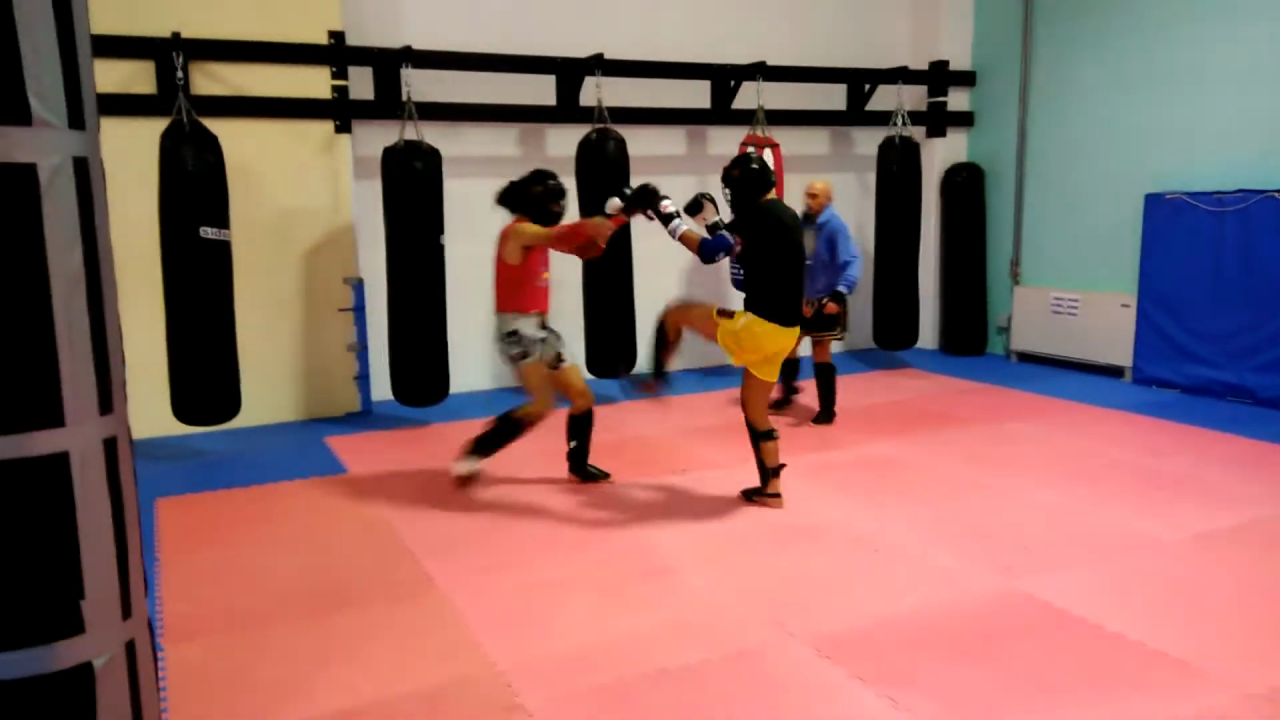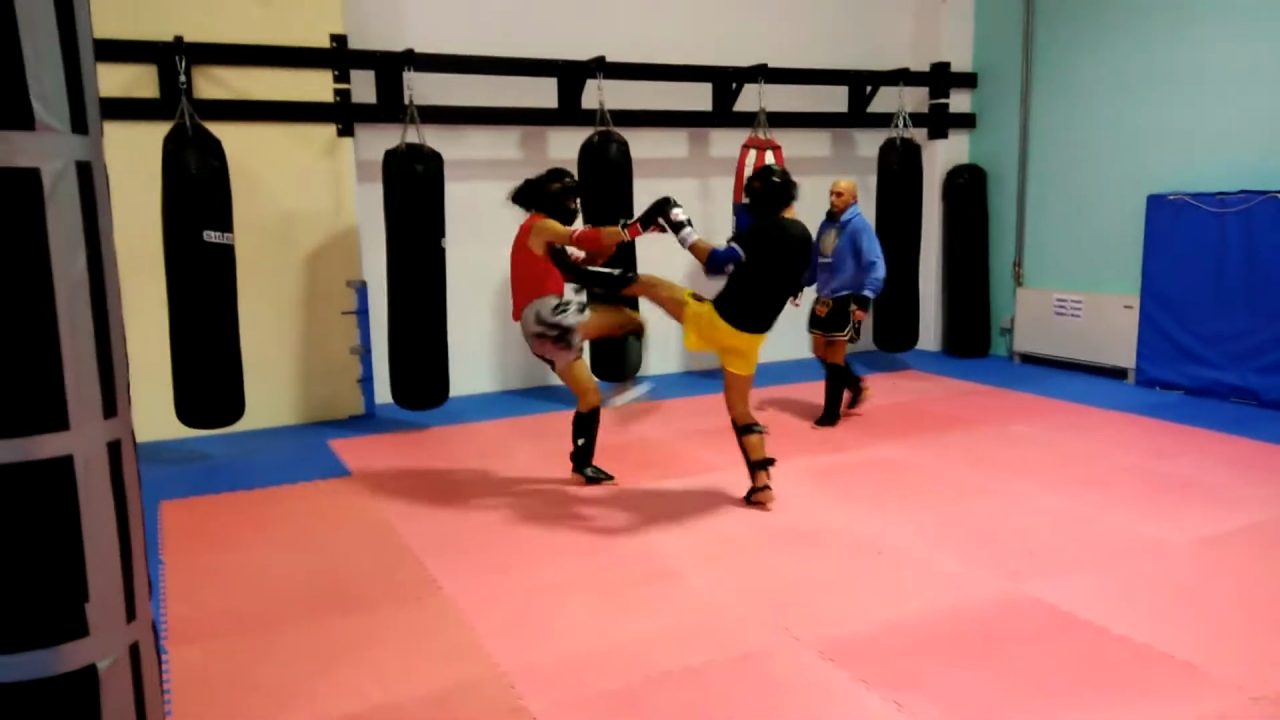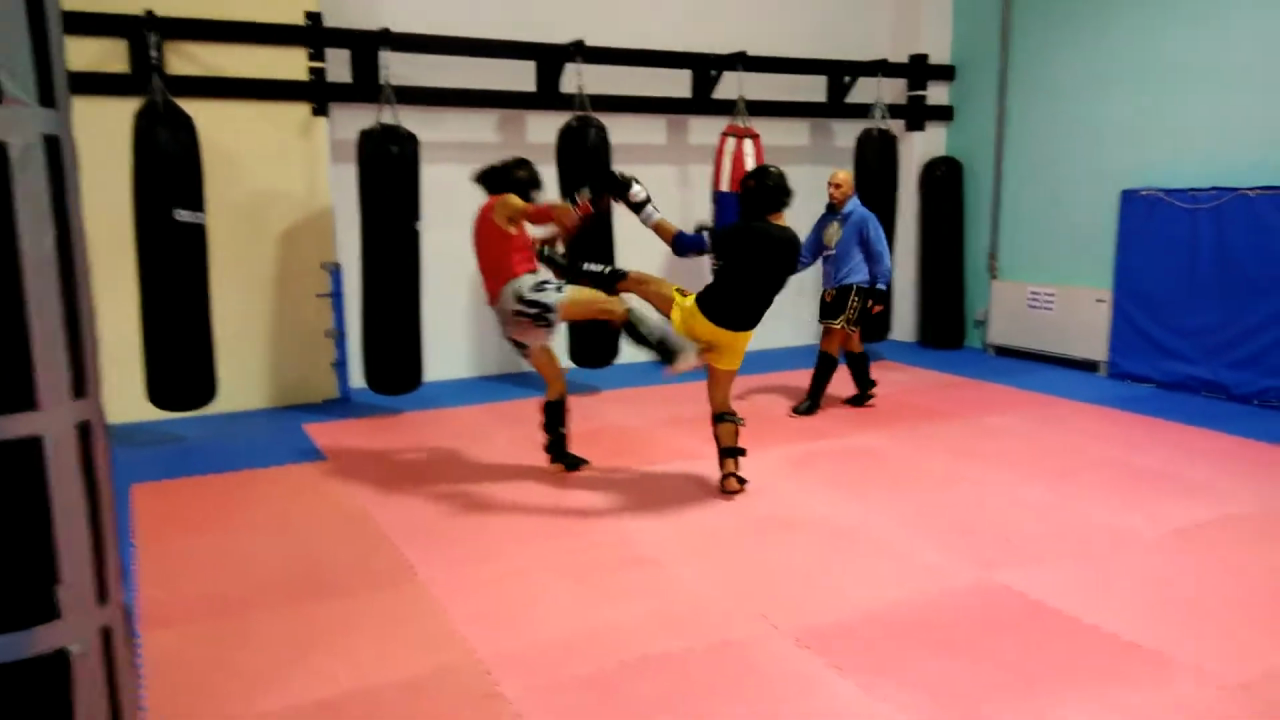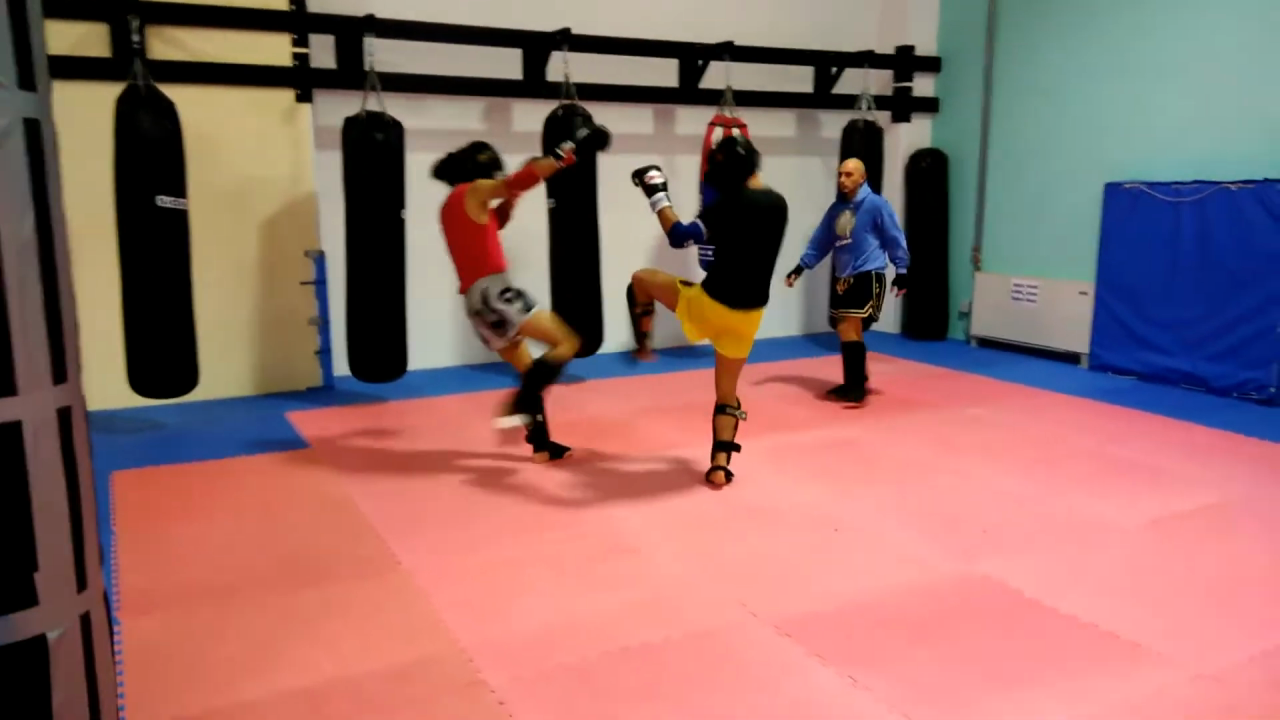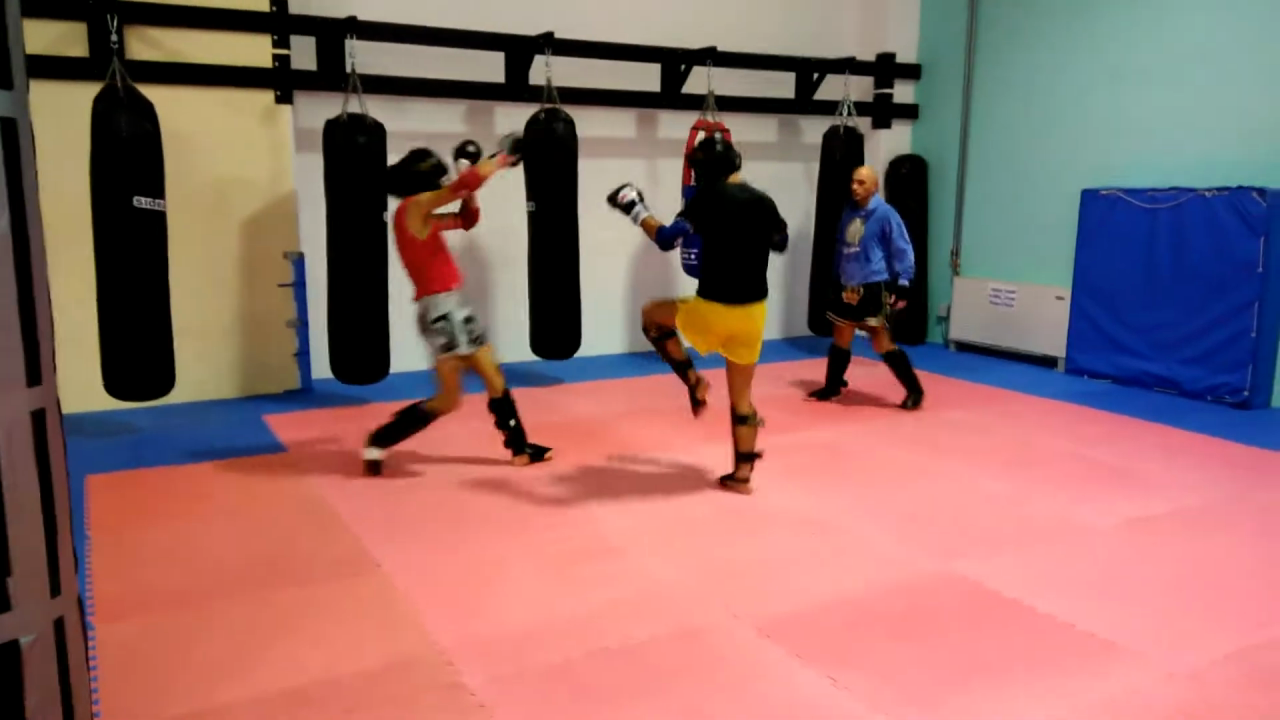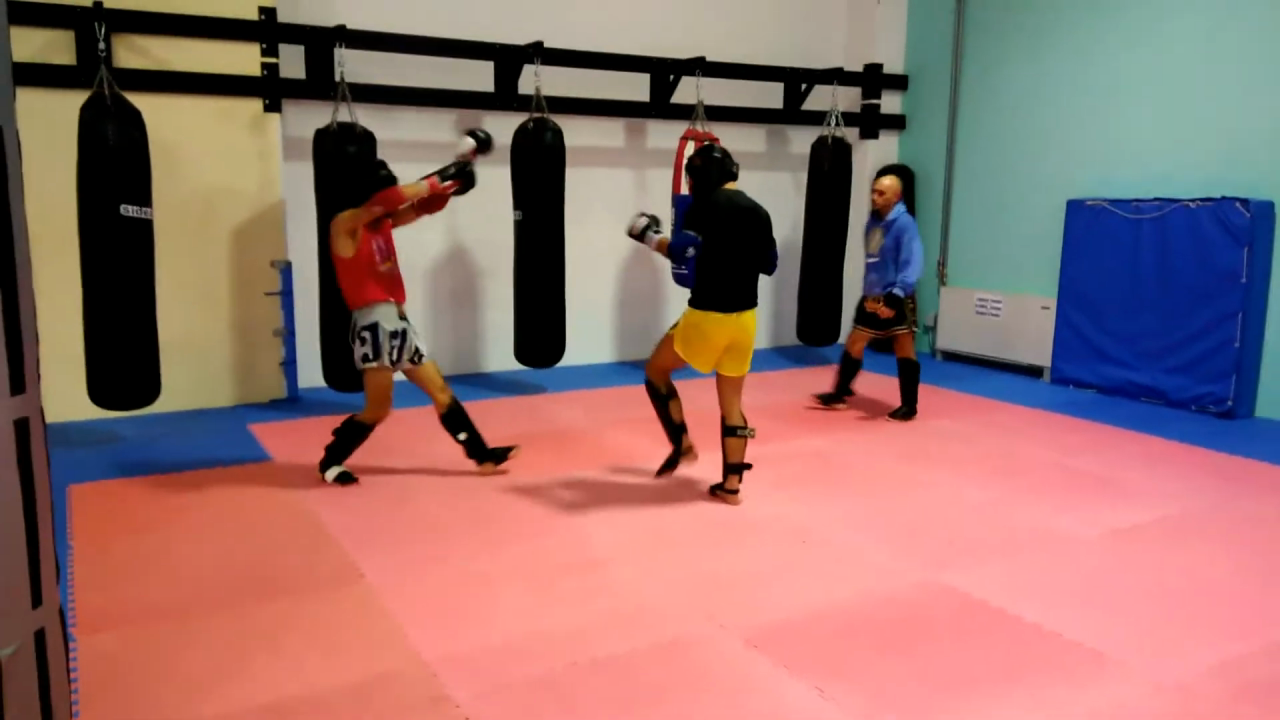
dt=0.2s
person 1, frame 1
left shoulder: (759, 213)
right shoulder: (788, 216)
left elbow: (710, 251)
left wrist: (670, 218)
right wrist: (711, 220)
left hip: (758, 326)
right hip: (786, 330)
left knee: (675, 314)
right knee: (755, 408)
left ankle: (657, 376)
right ankle: (770, 487)
person 1, frame 2
left shoulder: (766, 230)
right shoulder: (805, 239)
left elbow: (719, 263)
left wrist: (682, 228)
left hip: (720, 322)
right hip: (750, 336)
left knee: (644, 283)
right knee: (739, 409)
left ankle: (579, 272)
right ankle: (761, 485)
person 1, frame 3
left shoulder: (749, 232)
right shoulder: (792, 244)
left elbow: (684, 246)
left wrist: (643, 206)
left hip: (703, 316)
right hip: (738, 332)
left knee: (635, 279)
right knee: (721, 401)
left ankle: (569, 270)
right ankle: (731, 474)
person 1, frame 4
left shoulder: (731, 203)
right shoulder: (778, 205)
left elbow: (680, 237)
left wrist: (659, 194)
left hip: (712, 303)
right hip: (750, 312)
left knee: (642, 280)
right knee: (727, 391)
left ankle: (641, 345)
right ankle: (720, 466)
person 1, frame 5
left shoulder: (709, 198)
right shoulder: (764, 202)
left elbow: (668, 239)
right elbow: (780, 241)
left wrist: (636, 209)
left hip: (713, 307)
right hip: (753, 310)
left knee: (652, 314)
right knee: (740, 395)
left ankle: (693, 380)
right ankle: (741, 472)
person 1, frame 6
left shoulder: (707, 204)
right shoulder: (758, 212)
left elbow: (679, 252)
right elbow: (769, 265)
left wrist: (649, 233)
left hip: (708, 316)
right hip: (744, 318)
left knee: (656, 369)
right knee: (731, 402)
left ankle: (681, 444)
right ankle: (731, 483)
person 2, frame 1
left shoulder: (534, 234)
right shoulder: (518, 231)
left elbow: (588, 248)
right elbow: (569, 235)
left wrist: (616, 217)
right wrist: (621, 212)
left hip: (538, 328)
right hip: (519, 329)
left knee: (582, 395)
right knee: (540, 407)
left ankle: (578, 463)
right ankle: (473, 455)
person 2, frame 2
left shoulder: (536, 229)
right shoulder: (541, 226)
left elbow: (582, 264)
right elbow: (590, 239)
left wrist: (603, 249)
right wrist: (641, 224)
left hip: (540, 326)
right hip: (549, 317)
left knee: (590, 396)
right knee: (631, 321)
left ankle: (582, 466)
right ankle: (624, 389)
person 2, frame 3
left shoulder: (493, 216)
right shoulder: (502, 205)
left elbow: (526, 248)
right elbow: (542, 215)
right wrist: (585, 205)
left hip: (509, 312)
right hip: (526, 293)
left knee: (556, 382)
right knee: (617, 306)
left ankle: (559, 453)
right ankle: (676, 353)
person 2, frame 4
left shoulder: (452, 205)
right shoulder: (475, 191)
right elbow: (522, 180)
left wrist: (511, 197)
right wrist: (571, 151)
left hip: (479, 298)
right hip: (493, 290)
left knee: (528, 369)
right knee: (567, 343)
left ankle: (541, 443)
right ankle: (517, 409)
person 2, frame 5
left shoulder: (422, 216)
right shoulder: (416, 205)
left elbow: (467, 220)
right elbow: (469, 181)
left wrist: (476, 167)
right wrist: (505, 155)
left hip: (449, 307)
right hip: (441, 308)
left knee: (495, 379)
right knee: (449, 400)
left ankle: (520, 446)
right ankle: (377, 444)
person 2, frame 6
left shoulder: (382, 221)
right shoulder: (344, 224)
left elbow: (430, 204)
right elbow: (389, 197)
left wrist: (461, 162)
right wrist: (443, 180)
left hip: (398, 320)
right hip: (373, 322)
left knee: (440, 392)
right knee: (377, 410)
left ankle: (480, 452)
right ankle: (331, 462)
person 3, frame 1
left shoulder: (836, 227)
right shoulder: (803, 225)
left elbow: (850, 263)
left wrist: (839, 295)
left hip: (825, 301)
right hip: (802, 299)
left knee: (820, 354)
left ankle: (827, 409)
right ankle: (788, 392)
person 3, frame 2
left shoulder: (860, 227)
right shoulder: (827, 224)
left elbow: (874, 265)
left wrist: (865, 298)
right wrist: (801, 285)
left hip: (847, 299)
right hip: (824, 298)
left knee: (833, 354)
right knee: (820, 350)
left ankle: (832, 411)
right ankle: (854, 385)
person 3, frame 3
left shoulder: (863, 218)
right shoulder: (826, 219)
left elbow: (879, 255)
right elbow: (809, 251)
left wrist: (879, 290)
left hip: (853, 289)
right hip: (832, 290)
left knee: (829, 343)
right knee: (849, 342)
left ankle: (813, 400)
right ankle: (865, 390)
person 3, frame 4
left shoulder: (876, 205)
right shoulder: (836, 208)
left elbow: (895, 240)
right elbow: (820, 242)
left wrist: (901, 273)
right wrist: (800, 268)
left hip: (867, 277)
right hip: (844, 279)
left knee: (847, 329)
right knee: (850, 331)
left ankle: (857, 387)
right ankle: (853, 383)
person 3, frame 5
left shoulder: (885, 214)
right shoulder: (849, 213)
left elbow: (903, 252)
left wrist: (902, 285)
right wrist: (840, 279)
left hip: (876, 288)
right hip: (850, 287)
left knee: (880, 343)
right knee: (840, 337)
left ankle: (914, 390)
right ankle: (832, 386)
person 3, frame 6
left shoulder: (905, 225)
right shoulder: (873, 222)
left elbow: (911, 265)
left wrist: (896, 296)
left hip: (897, 299)
right hip: (872, 298)
left knee: (903, 350)
right knee: (854, 346)
left ankle: (909, 405)
right ankle: (839, 393)
